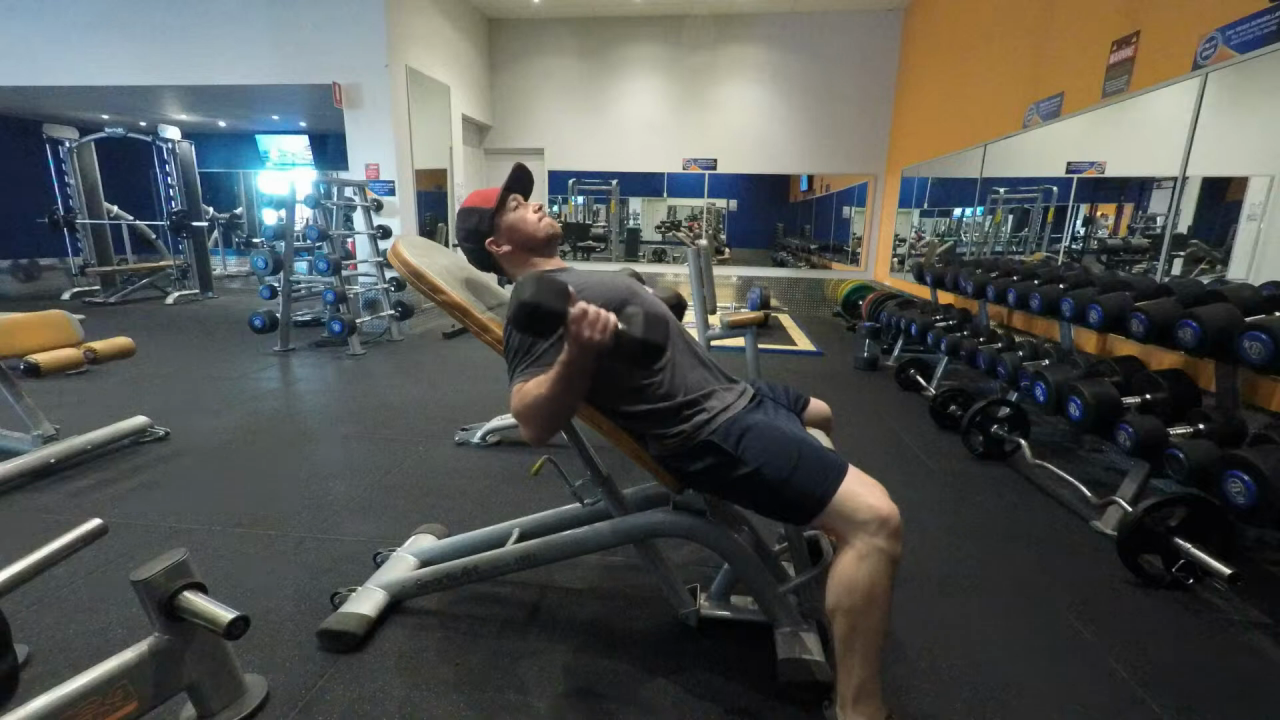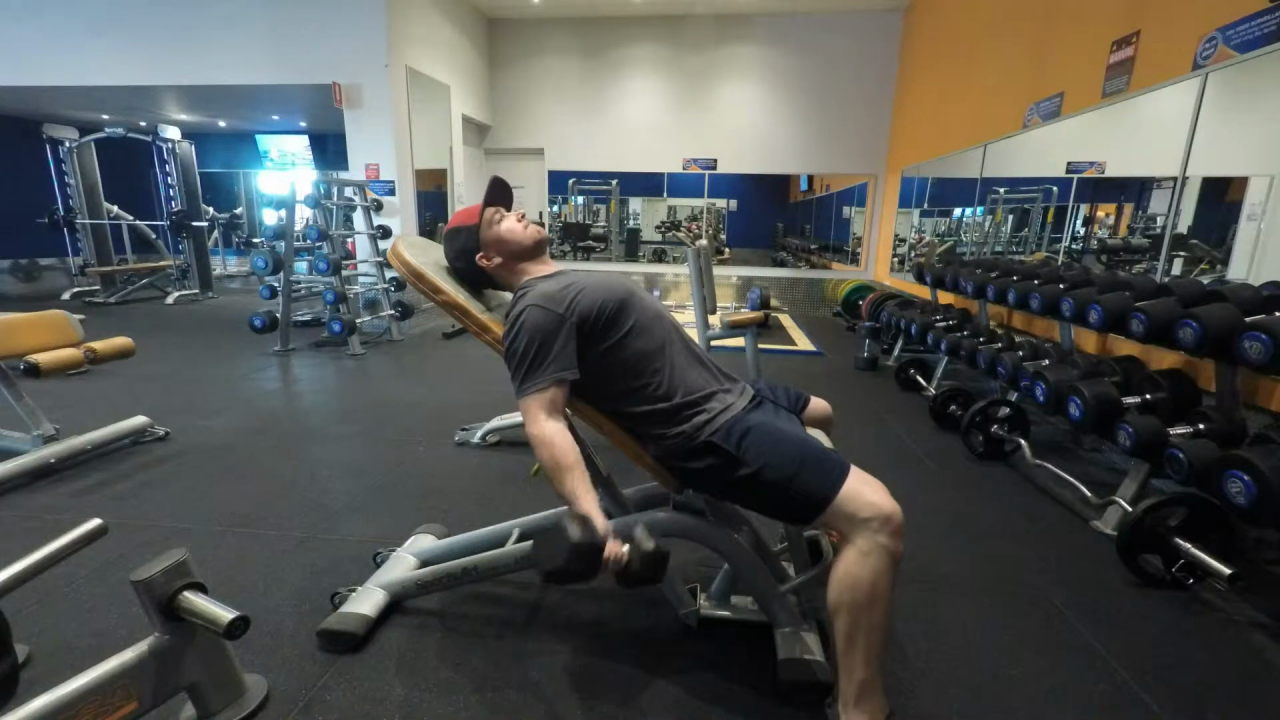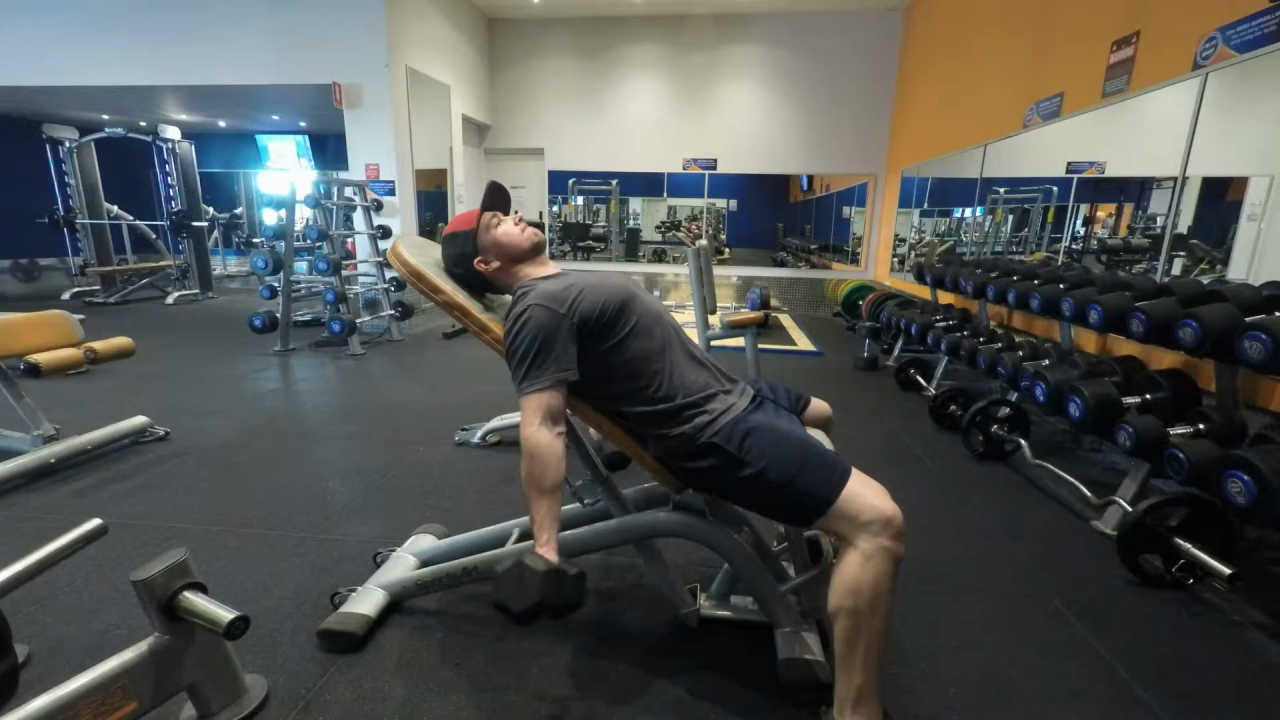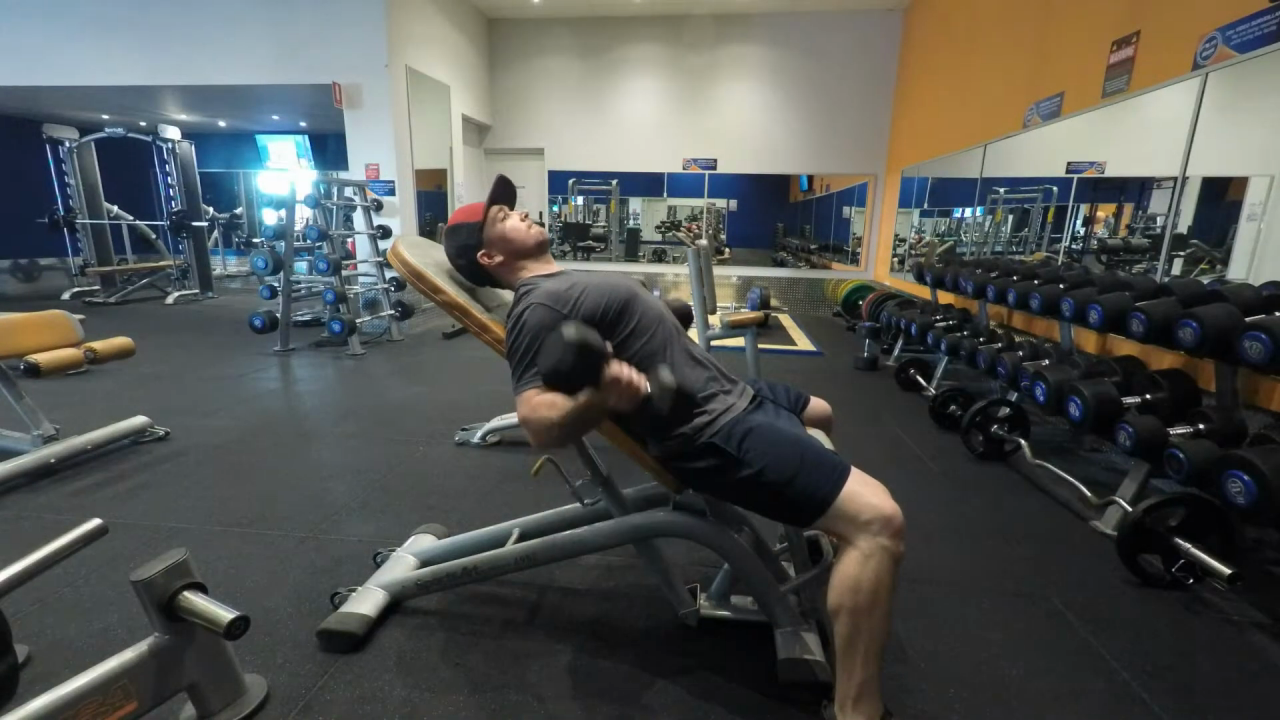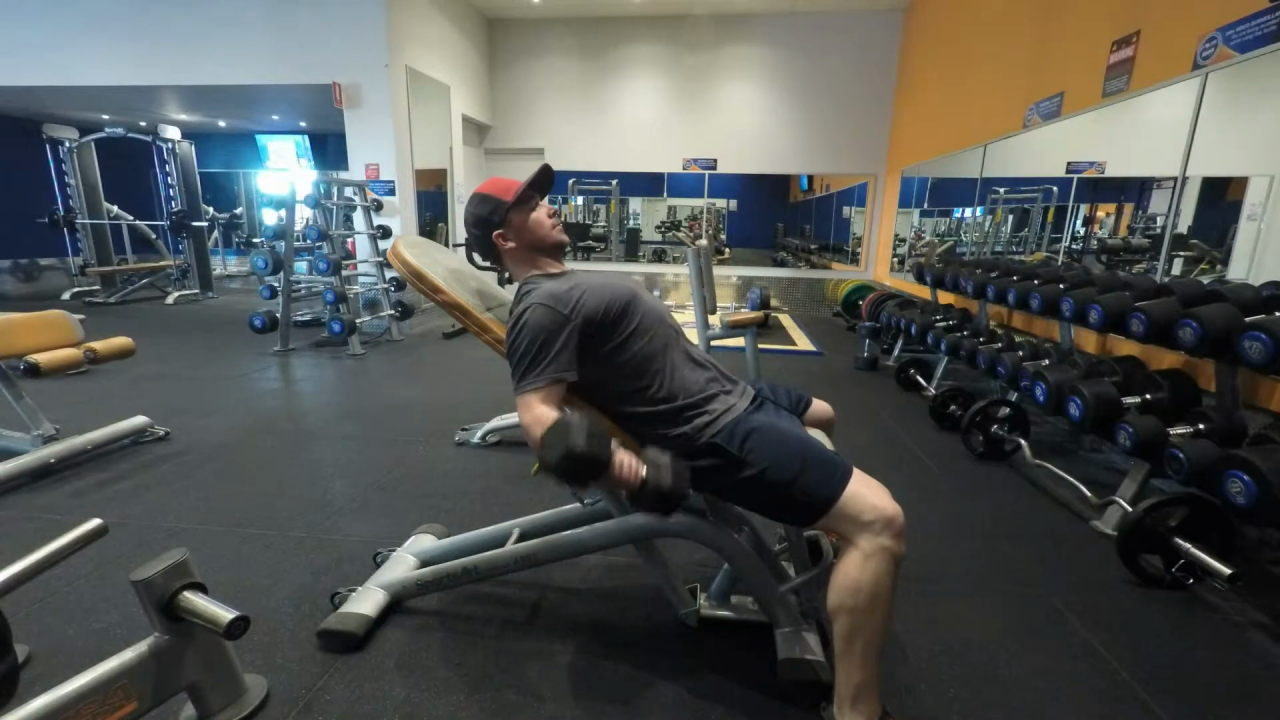
dt=1s
person 1, frame 1
left shoulder: (564, 279)
right elbow: (534, 422)
left wrist: (650, 307)
right wrist: (577, 350)
left hip: (731, 396)
right hip: (711, 432)
left knee: (819, 415)
right knee: (874, 519)
left ankle: (807, 533)
person 1, frame 2
left shoulder: (560, 284)
right shoulder: (537, 310)
right elbow: (545, 421)
right wrist: (592, 518)
left hip: (731, 396)
right hip: (712, 432)
left knee: (819, 414)
right knee: (876, 517)
left ankle: (803, 529)
person 1, frame 3
left shoulder: (563, 284)
right shoulder: (538, 310)
right elbow: (541, 425)
right wrist: (545, 544)
left hip: (731, 395)
right hip: (711, 432)
left knee: (819, 415)
right knee: (877, 521)
person 1, frame 4
left shoulder: (561, 283)
right shoulder: (539, 309)
right elbow: (539, 422)
left wrist: (662, 315)
right wrist: (599, 397)
left hip: (730, 394)
right hip: (712, 431)
left knee: (819, 415)
right knee: (877, 520)
person 1, frame 5
left shoulder: (565, 282)
right shoulder: (541, 308)
right elbow: (538, 413)
left hip: (730, 395)
right hip: (713, 432)
left knee: (821, 417)
right knee: (878, 521)
left ankle: (804, 529)
